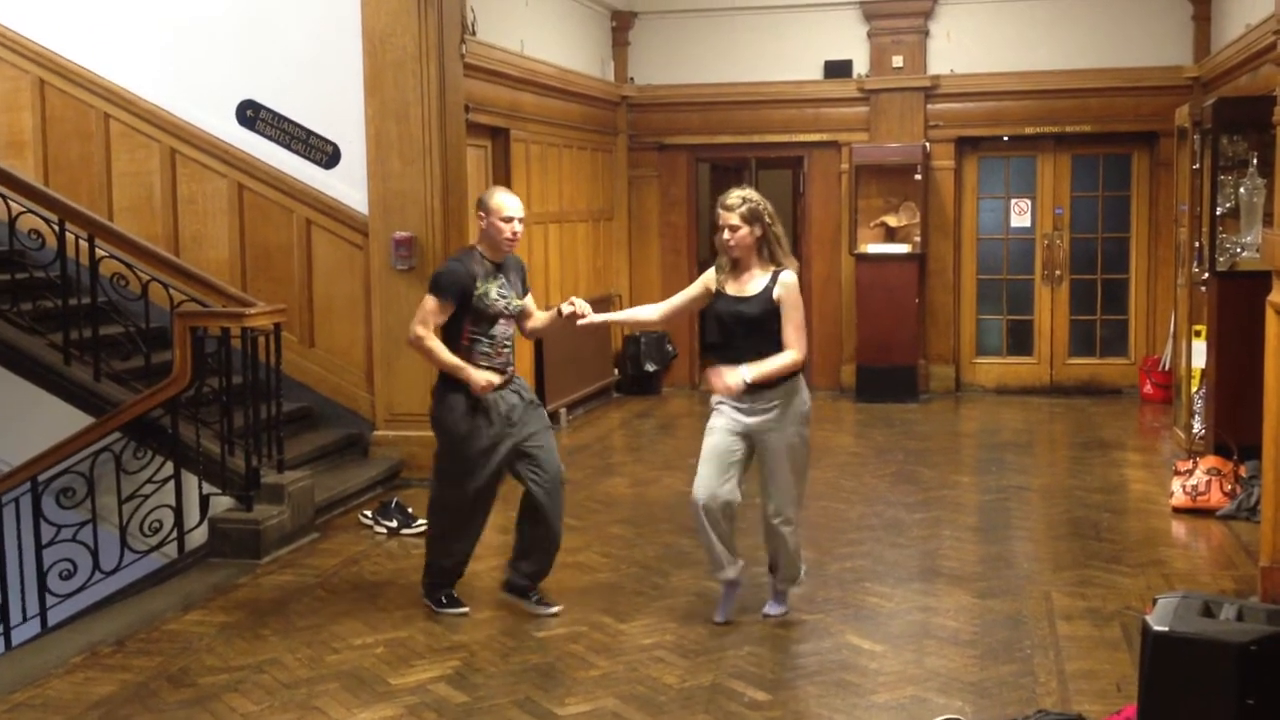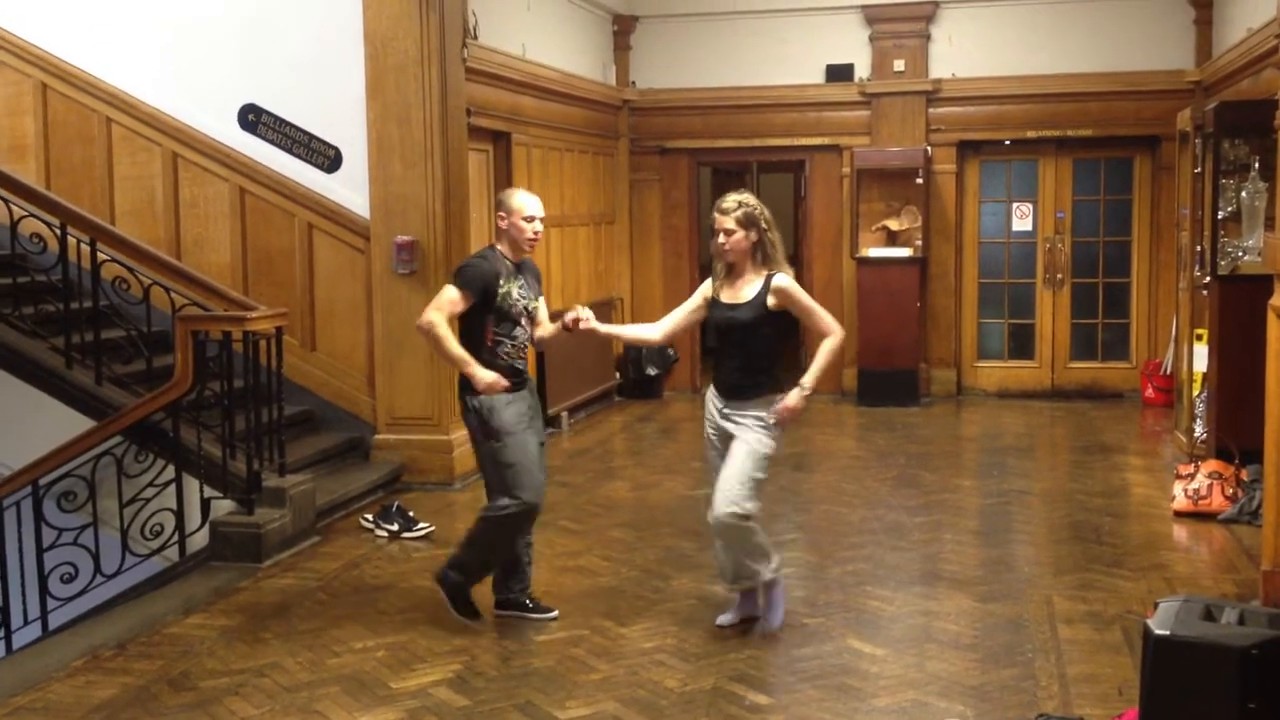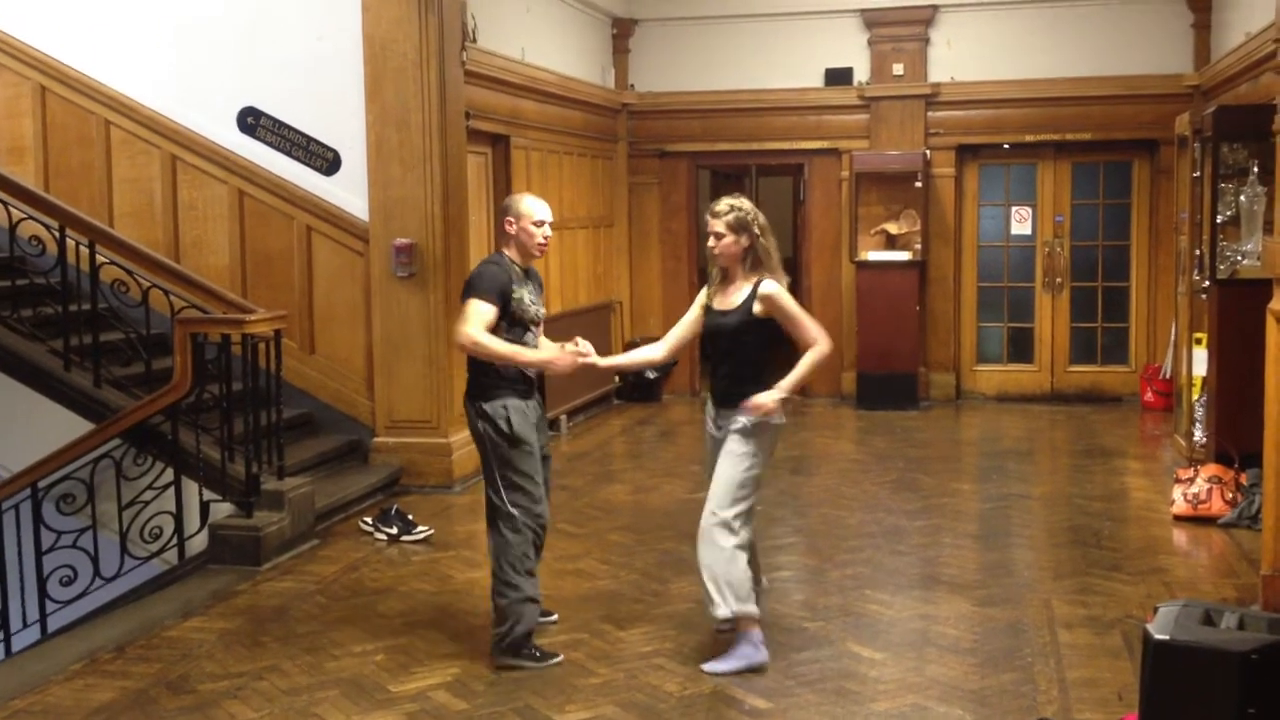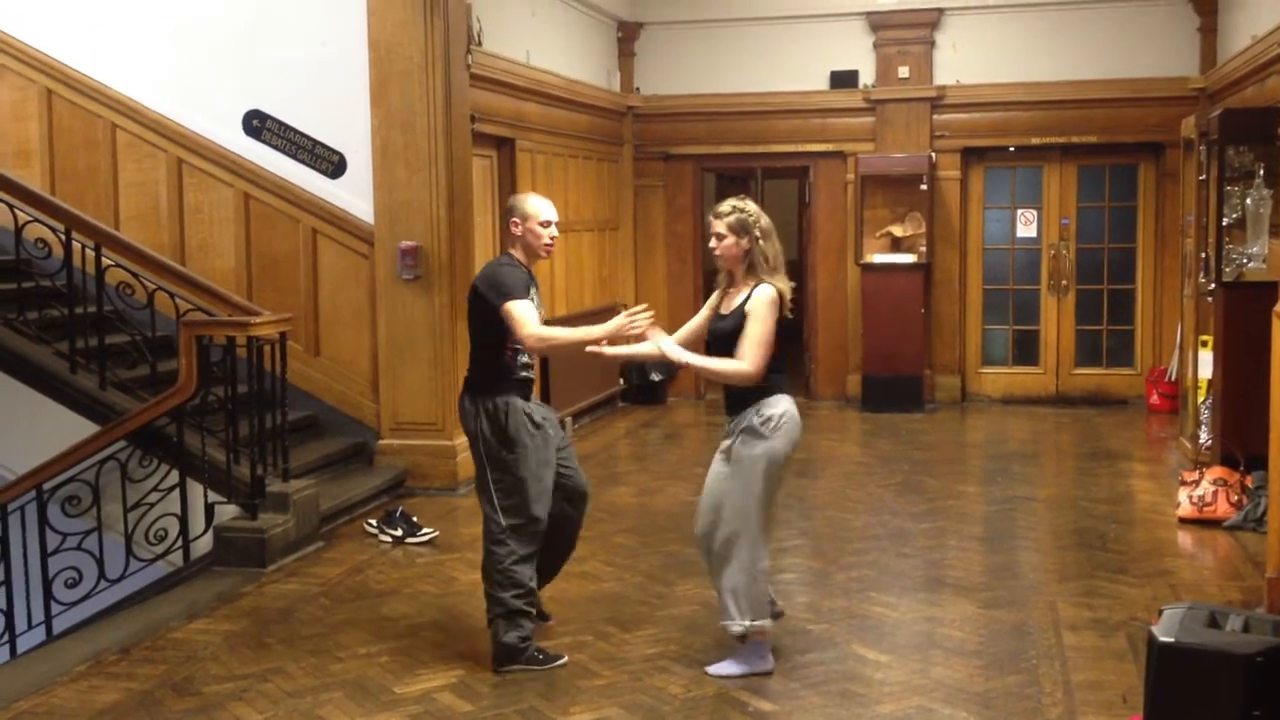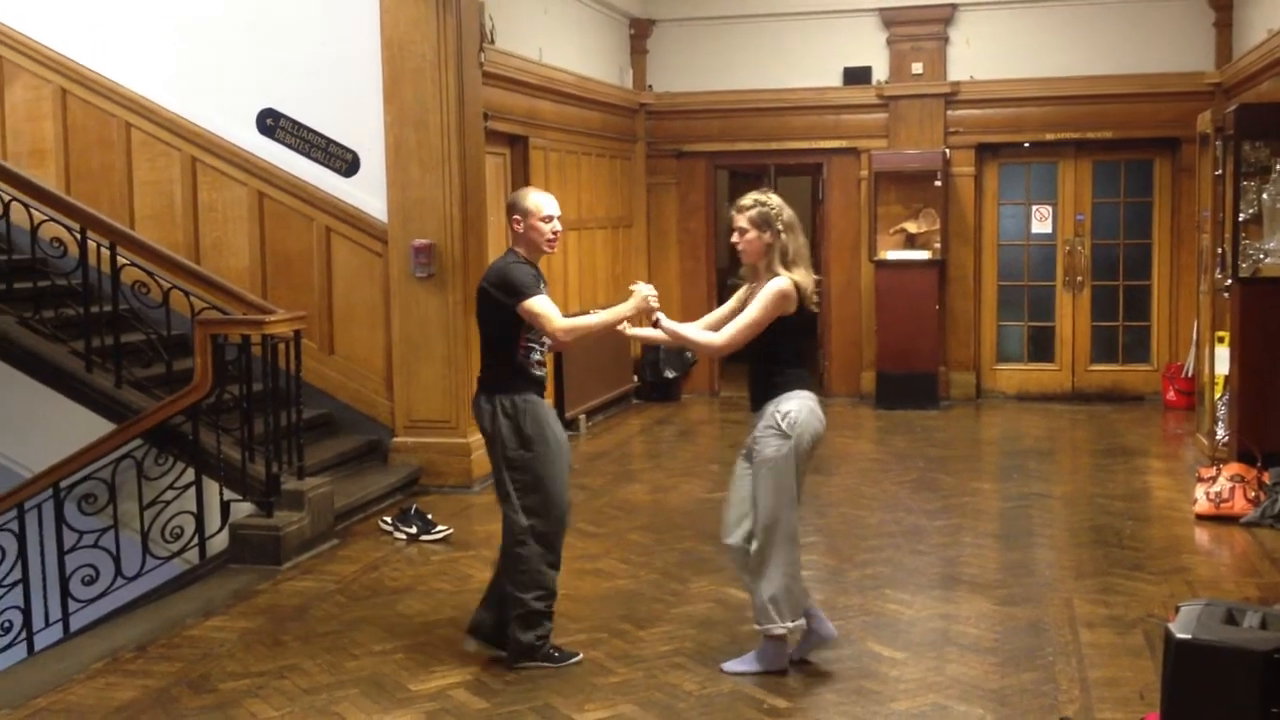
dt=0.2s
person 1, frame 1
left shoulder: (782, 280)
right shoulder: (716, 277)
left elbow: (796, 353)
right elbow: (659, 312)
left wrist: (746, 374)
right wrist: (600, 317)
left hip: (778, 403)
right hip: (727, 404)
left knee: (780, 508)
right knee: (709, 496)
left ankle: (781, 586)
right ankle: (731, 581)
person 1, frame 2
left shoulder: (777, 285)
right shoulder: (713, 284)
left elbow: (833, 335)
right elbow: (661, 332)
left wrist: (803, 388)
right wrist: (604, 328)
left hip: (759, 411)
right hip: (717, 406)
left knee: (730, 509)
right knee: (728, 508)
left ankle: (768, 578)
right ankle: (747, 593)
person 1, frame 3
left shoulder: (768, 291)
right shoulder: (712, 292)
left elbow: (820, 345)
right elbow: (667, 348)
left wrist: (778, 392)
right wrist: (607, 362)
left hip: (752, 422)
right hip: (718, 416)
left knee: (719, 522)
right knee: (733, 518)
left ankle: (750, 640)
right ankle: (745, 607)
person 1, frame 4
left shoulder: (764, 294)
right shoulder: (725, 294)
left elbow: (749, 369)
right elbow: (680, 341)
left wrist: (680, 357)
right wrist: (613, 350)
left hip: (767, 419)
right hip: (745, 422)
left knee: (740, 531)
right knee: (715, 527)
left ankle: (755, 646)
right ankle: (759, 604)
person 1, frame 5
left shoulder: (782, 287)
right shoulder: (755, 287)
left elbow: (719, 343)
right elbow: (703, 327)
left wrist: (661, 322)
right wrist: (642, 331)
left hip: (789, 415)
right hip: (775, 417)
left knee: (772, 531)
right knee: (743, 532)
left ankle: (775, 645)
right ankle: (810, 622)
person 2, frame 1
left shoulder: (513, 267)
right shoulder: (458, 272)
left elbow: (527, 324)
right elbow: (418, 333)
left wrist: (560, 314)
right wrist: (467, 373)
left hip: (513, 393)
right hip: (468, 399)
left knee: (548, 481)
right knee: (460, 495)
left ankle: (524, 579)
right ankle: (438, 583)
person 2, frame 2
left shoulder: (530, 271)
right shoulder: (481, 268)
right elbow: (430, 321)
left wrist: (565, 323)
right wrist: (472, 370)
left hip: (523, 393)
right hip: (492, 395)
left knee: (524, 494)
right knee: (519, 494)
left ankle: (512, 593)
right ankle: (460, 575)
person 2, frame 3
left shoulder: (532, 278)
right shoulder: (492, 274)
right elbow: (469, 337)
left wrist: (565, 351)
right wrist: (539, 357)
left hip: (524, 402)
right hip: (498, 405)
left knee: (527, 509)
right knee: (522, 513)
left ankle: (521, 602)
right ankle: (513, 639)
person 2, frame 4
left shoulder: (523, 276)
right shoulder: (502, 276)
right elbow: (531, 337)
left wrist: (590, 338)
right wrist: (608, 329)
left hip: (520, 405)
right hip: (495, 408)
left knee: (570, 492)
right knee: (515, 520)
left ankle: (520, 594)
right ankle: (512, 644)
person 2, frame 5
left shoulder: (528, 274)
right shoulder: (509, 274)
left elbow: (546, 336)
right elbow: (559, 329)
left wrist: (607, 318)
right wrist: (627, 310)
left hip: (523, 403)
right hip: (510, 406)
left knee: (536, 518)
right knee: (534, 520)
left ankle: (494, 623)
right ankle: (527, 640)
